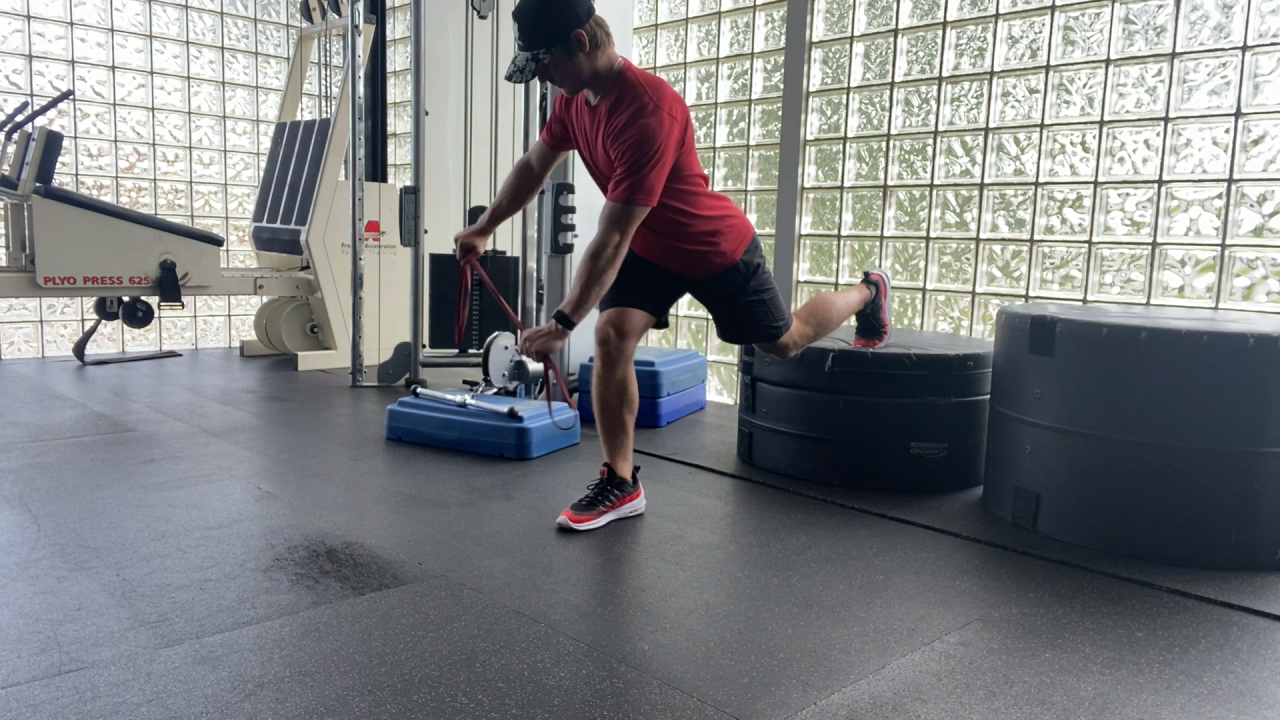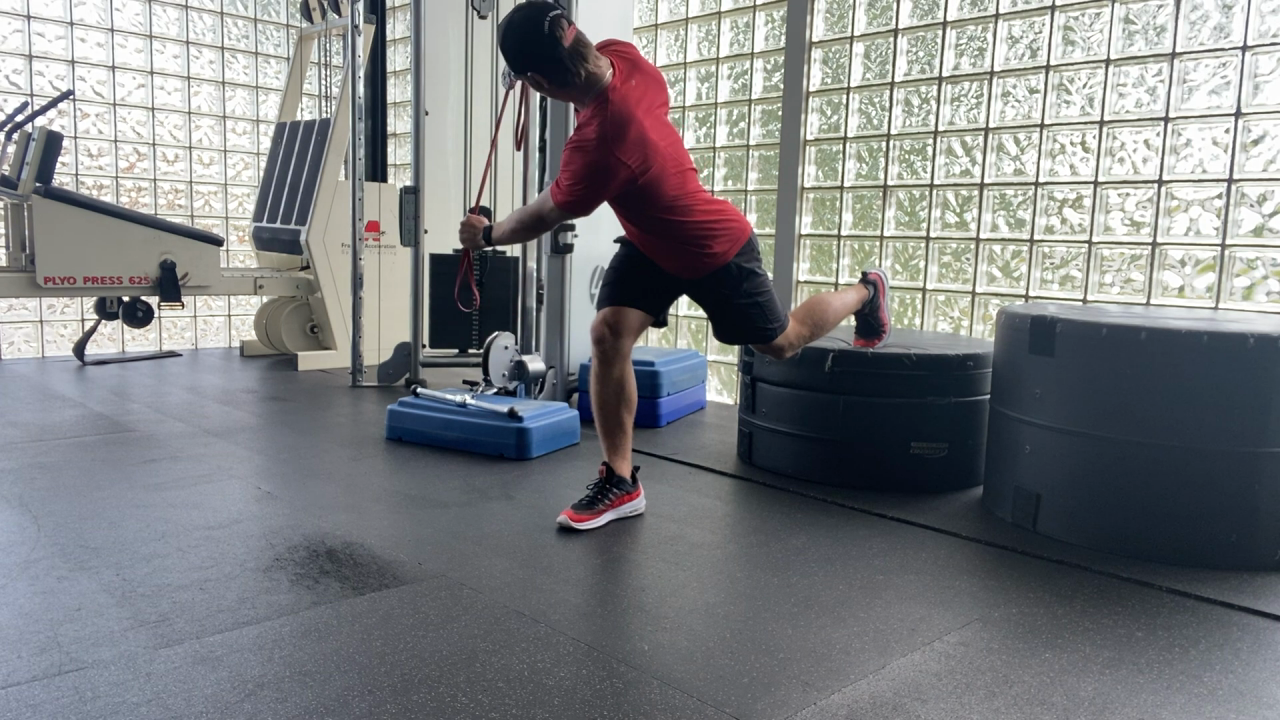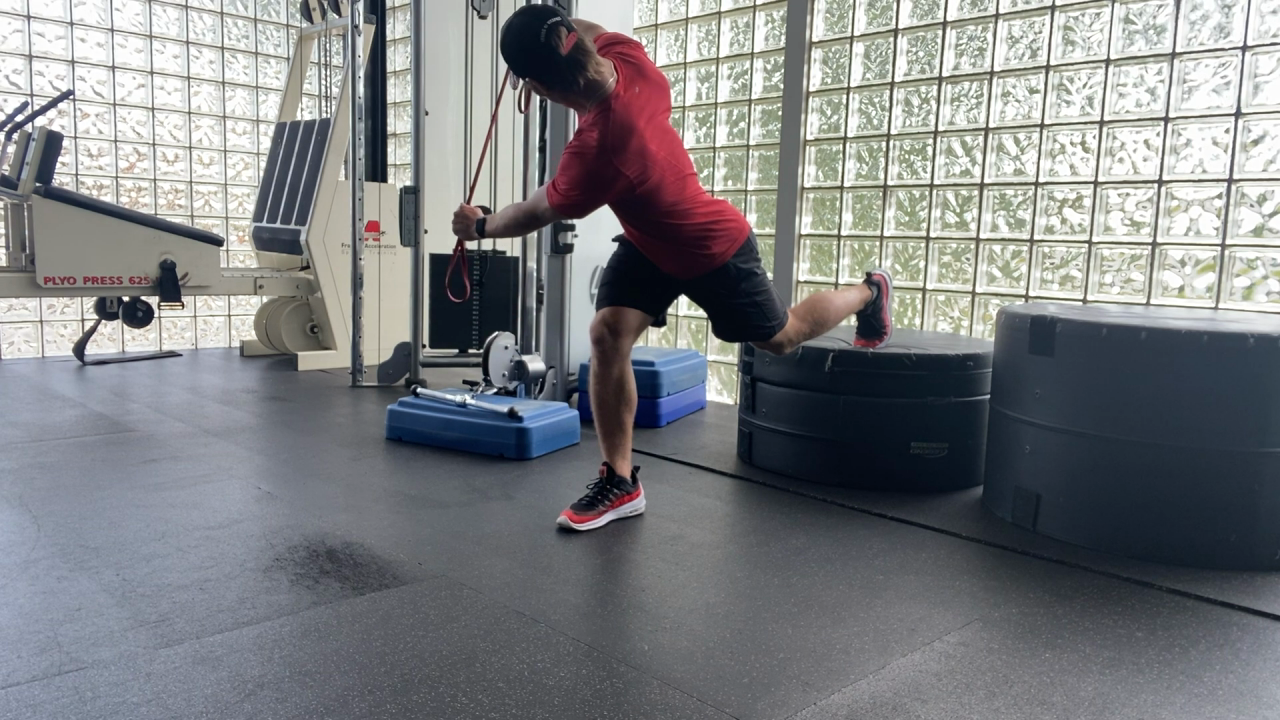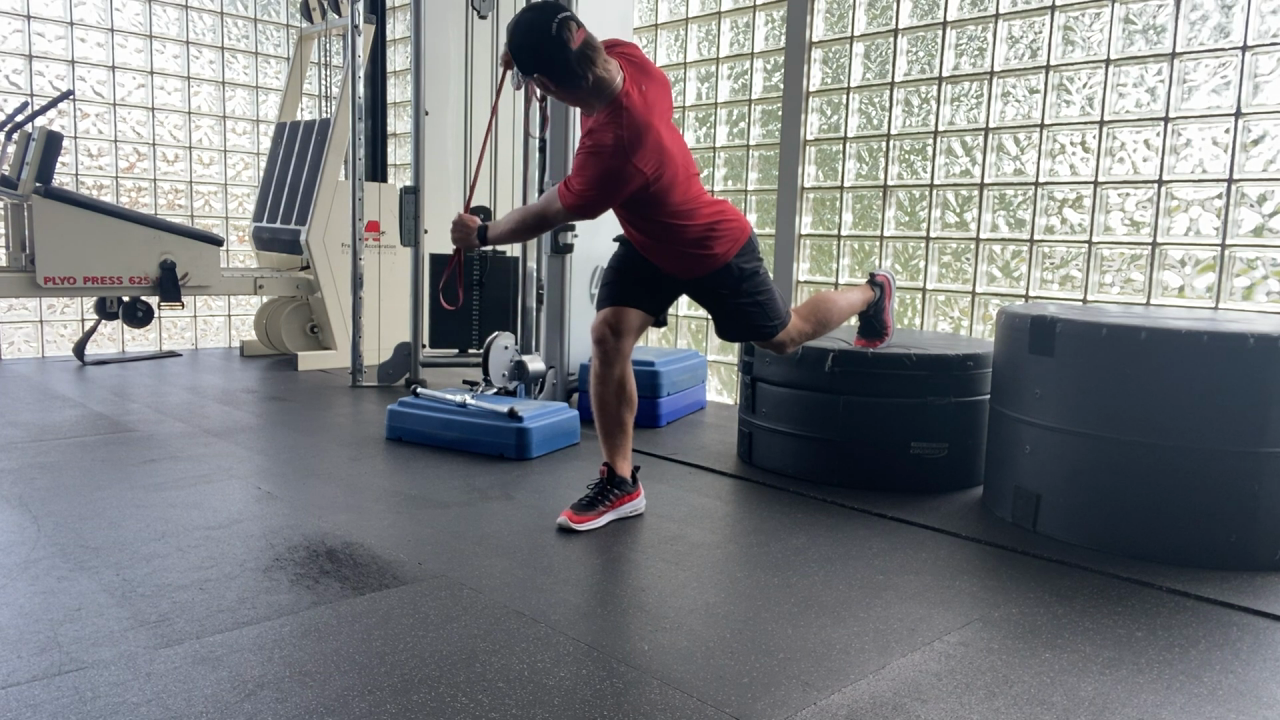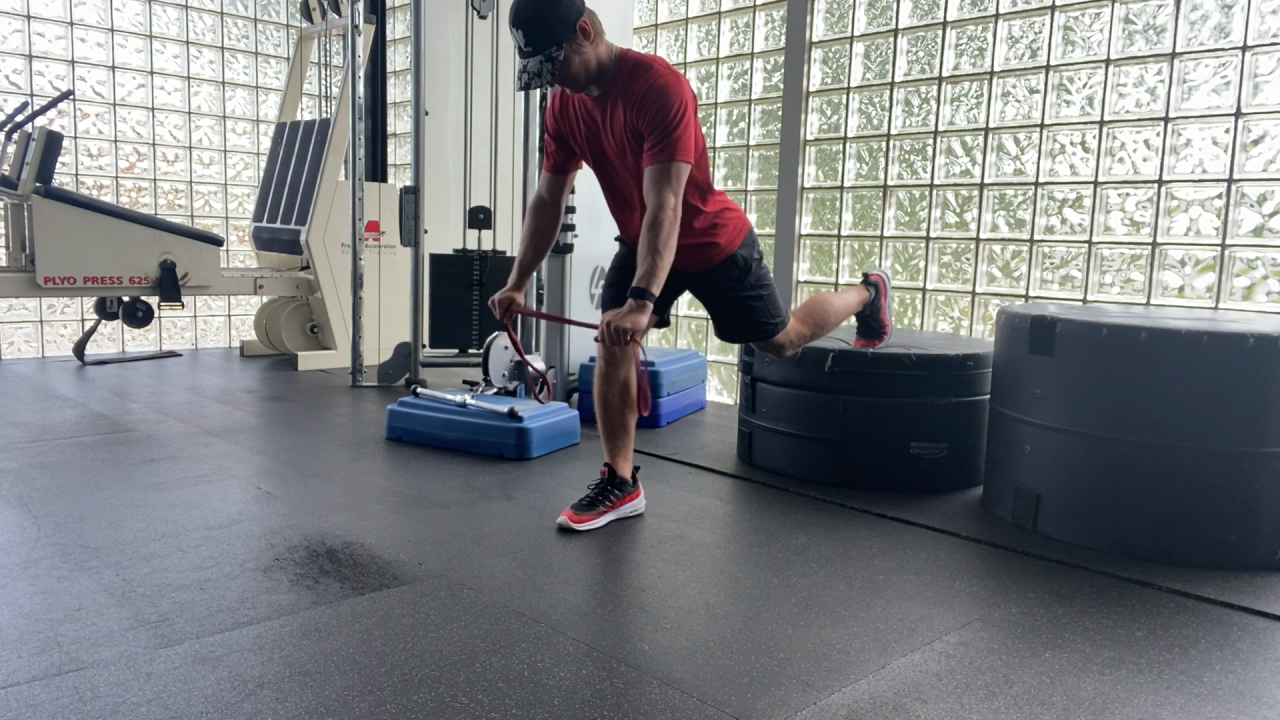
dt=1s
person 1, frame 1
left shoulder: (648, 113)
right shoulder: (576, 95)
left elbow: (612, 237)
right elbow: (534, 165)
left wrist: (562, 323)
right wrist: (484, 226)
left hip: (717, 248)
right hip: (651, 247)
left knee: (784, 342)
right knee: (611, 338)
left ankle: (868, 292)
right ankle: (621, 483)
person 1, frame 2
left shoulder: (599, 145)
right shoulder: (620, 56)
left elbow: (544, 215)
left wrist: (487, 235)
left hip: (713, 250)
right hip: (650, 241)
left knee: (781, 342)
right knee: (608, 335)
left ankle: (866, 292)
right ankle: (620, 482)
person 1, frame 3
left shoulder: (596, 151)
right shoulder: (626, 55)
left elbow: (537, 212)
left wrist: (481, 226)
left hip: (711, 249)
right hip: (649, 241)
left knee: (780, 336)
right knee: (607, 335)
left ankle: (869, 291)
right ankle: (620, 482)
person 1, frame 4
left shoulder: (615, 147)
right shoulder: (623, 59)
left elbow: (544, 216)
left wrist: (481, 234)
right wrist: (531, 43)
left hip: (712, 250)
right hip: (648, 242)
left knee: (782, 337)
right knee: (607, 336)
left ankle: (872, 293)
right ankle: (620, 482)
person 1, frame 5
left shoulder: (658, 87)
right shoulder: (564, 107)
left elbow: (664, 208)
right elbow: (547, 199)
left wrist: (643, 302)
right wrist: (517, 283)
left hip: (713, 241)
right hip: (640, 241)
left knee: (781, 339)
right knee: (612, 344)
left ankle: (868, 292)
right ankle: (621, 483)
